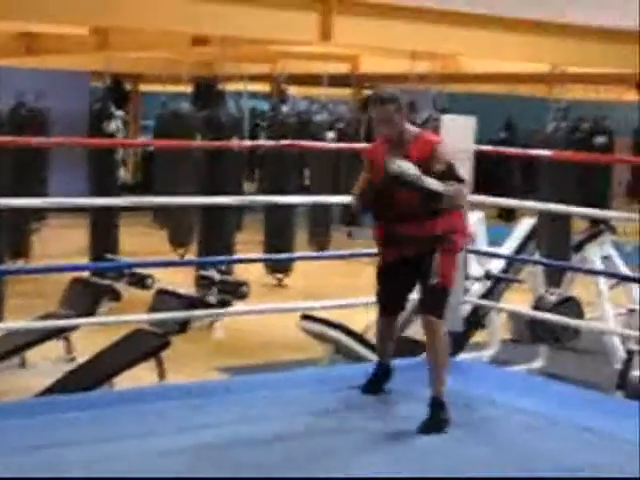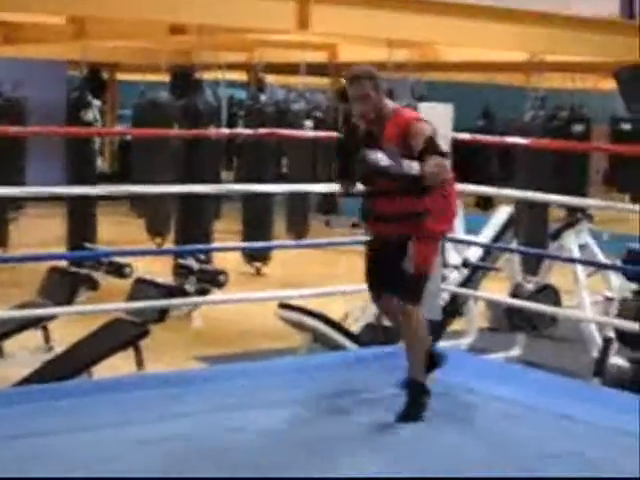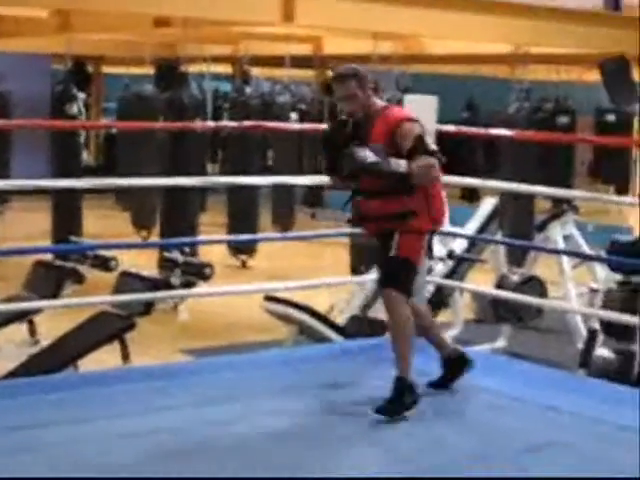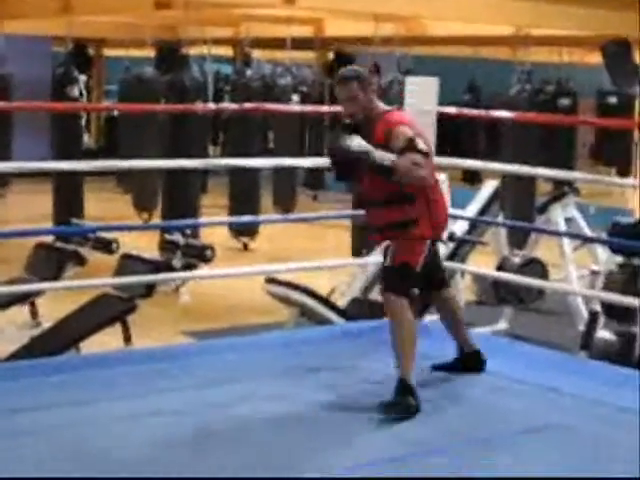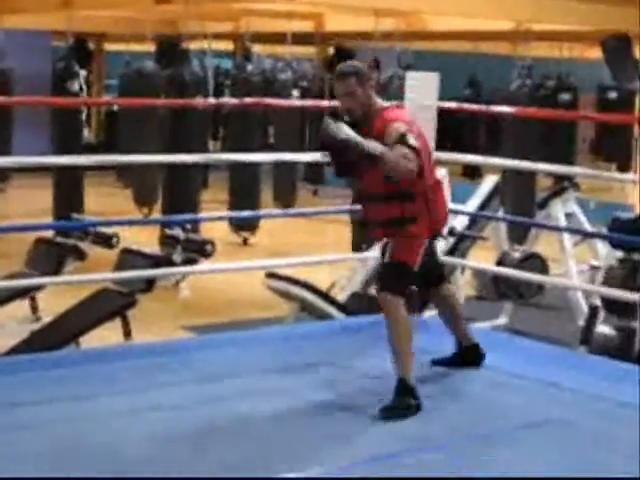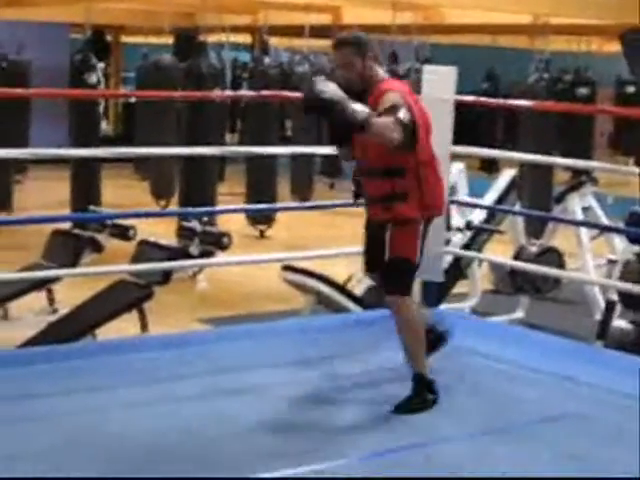
dt=0.1s
person 1, frame 1
left shoulder: (432, 149)
right shoulder: (376, 152)
left elbow: (458, 198)
right elbow: (360, 195)
right wrist: (365, 198)
left hip: (437, 242)
right hip: (398, 245)
left knee: (432, 315)
right knee: (387, 312)
left ankle: (439, 403)
right ankle: (383, 367)
person 1, frame 2
left shoulder: (413, 126)
right shoulder: (364, 129)
left elbow: (442, 173)
right elbow: (347, 179)
left wrist: (395, 167)
right wrist: (350, 166)
left hip: (421, 226)
right hip: (386, 226)
left knee: (409, 301)
right knee: (383, 295)
left ankle: (419, 388)
right ankle: (427, 354)
person 1, frame 3
left shoulder: (402, 125)
right shoulder: (353, 127)
left elbow: (433, 171)
right elbow: (339, 173)
left wrist: (383, 165)
right wrist: (336, 147)
left hip: (411, 221)
right hip: (386, 223)
left knee: (394, 293)
right knee: (402, 297)
left ankle: (405, 387)
right ankle: (452, 358)
person 1, frame 4
left shoulder: (397, 129)
right shoulder: (363, 129)
left elbow: (421, 174)
right elbow: (353, 176)
left wrist: (371, 156)
right wrist: (345, 156)
left hip: (415, 227)
right hip: (398, 226)
left knee: (394, 296)
right knee: (433, 290)
left ankle: (406, 390)
right ankle: (470, 354)
person 1, frame 5
left shoulder: (392, 124)
right shoulder: (368, 125)
left elbow: (405, 166)
right elbow: (360, 173)
left wrist: (353, 141)
right wrist: (342, 149)
left hip: (414, 225)
right hip: (395, 223)
left knee: (390, 298)
right knee: (432, 286)
left ankle: (407, 390)
right ankle: (468, 348)
person 1, frame 6
left shoulder: (391, 96)
right shoulder: (369, 96)
left elbow: (390, 135)
right elbow: (361, 144)
left wrist: (345, 106)
right wrist: (338, 107)
left hip: (408, 205)
right hip: (386, 203)
left knee: (396, 292)
right knee: (380, 273)
left ankle: (423, 385)
right ankle: (430, 332)
